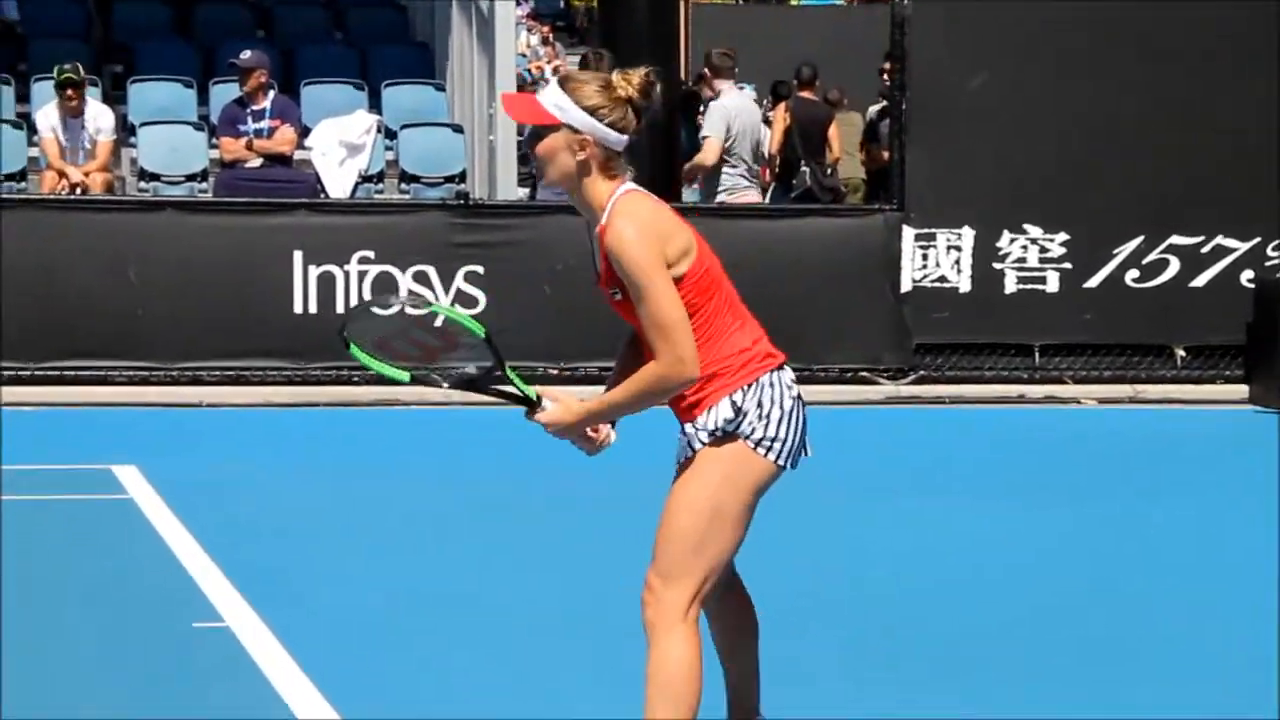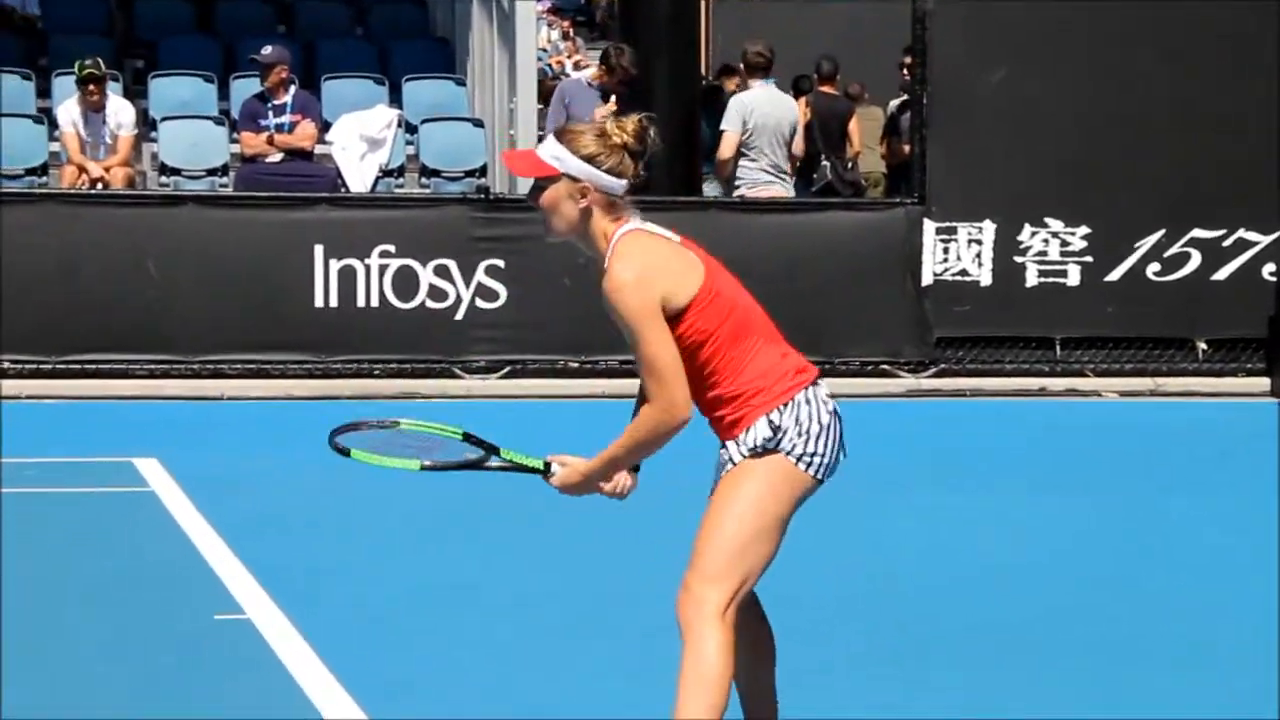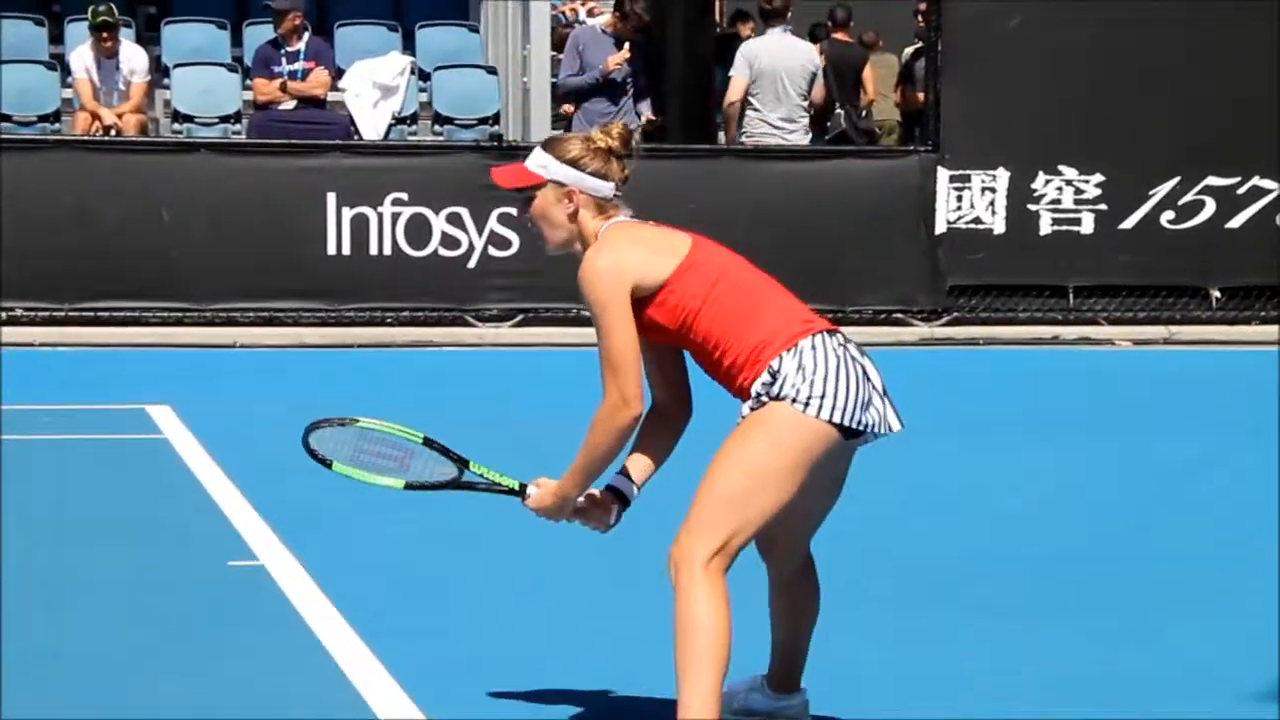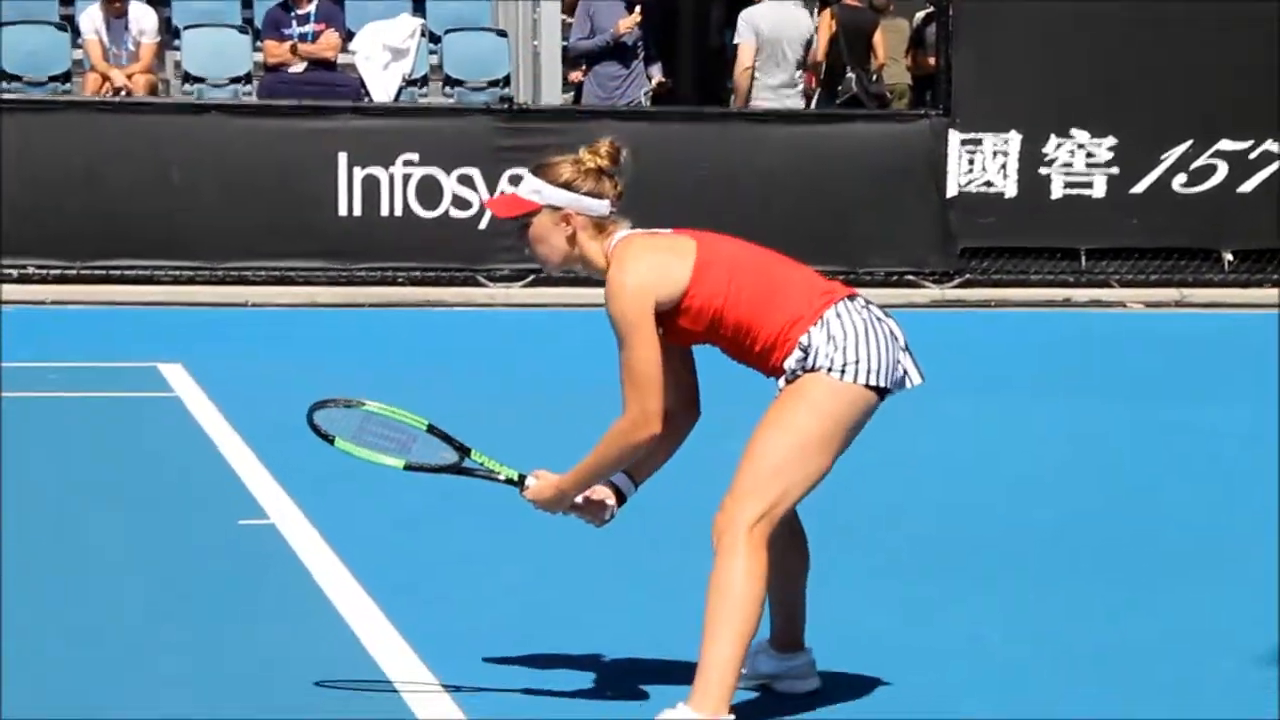
dt=0.4s
person 1, frame 1
left shoulder: (629, 228)
right shoulder: (617, 216)
left elbow: (677, 366)
left wrist: (583, 414)
right wrist: (602, 409)
left hip: (742, 407)
right hip: (729, 409)
left knee: (667, 602)
right knee: (710, 578)
person 1, frame 2
left shoulder: (627, 273)
right shoulder: (634, 250)
left elbow: (672, 408)
right elbow: (664, 379)
left wrist: (591, 471)
right wrist: (625, 461)
left hip: (779, 426)
right hip: (782, 420)
left knee: (703, 604)
right knee: (729, 592)
person 1, frame 3
left shoulder: (602, 262)
right shoulder: (639, 253)
left elbow: (624, 406)
right elbow: (671, 406)
left wrist: (566, 492)
right wrist: (620, 489)
left hip: (804, 379)
right hip: (835, 369)
left knee: (695, 557)
right knee: (782, 546)
person 1, frame 4
left shoulder: (627, 278)
right shoulder: (649, 264)
left elbow: (643, 423)
right elbow: (679, 411)
left wrist: (564, 488)
right wrist: (617, 487)
left hip: (836, 346)
right hip: (851, 335)
left knee: (739, 525)
right knee: (767, 504)
right ankle: (788, 654)
